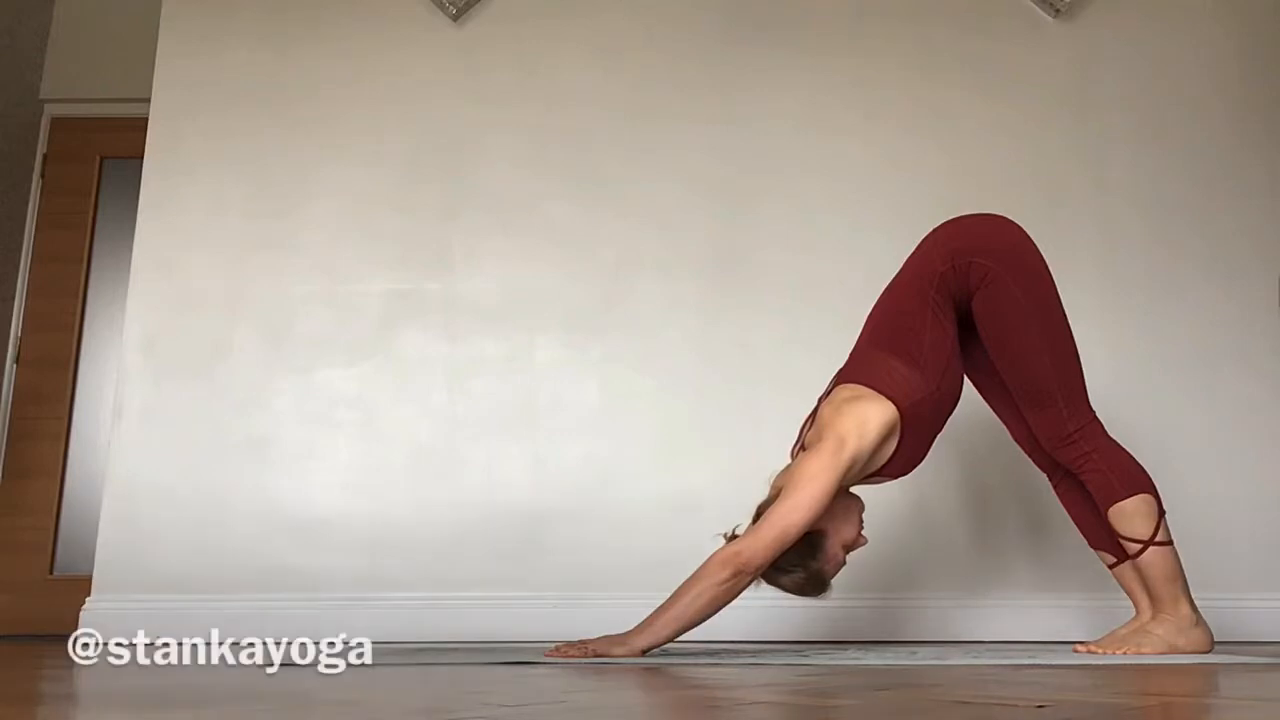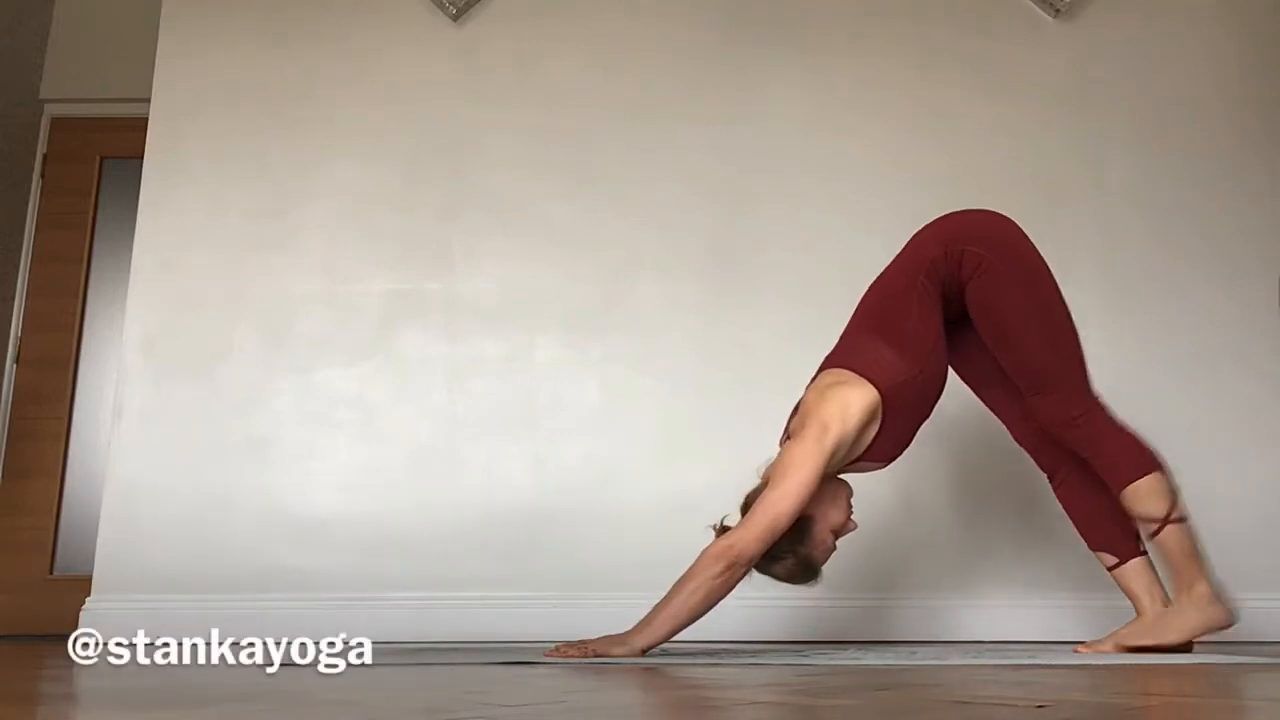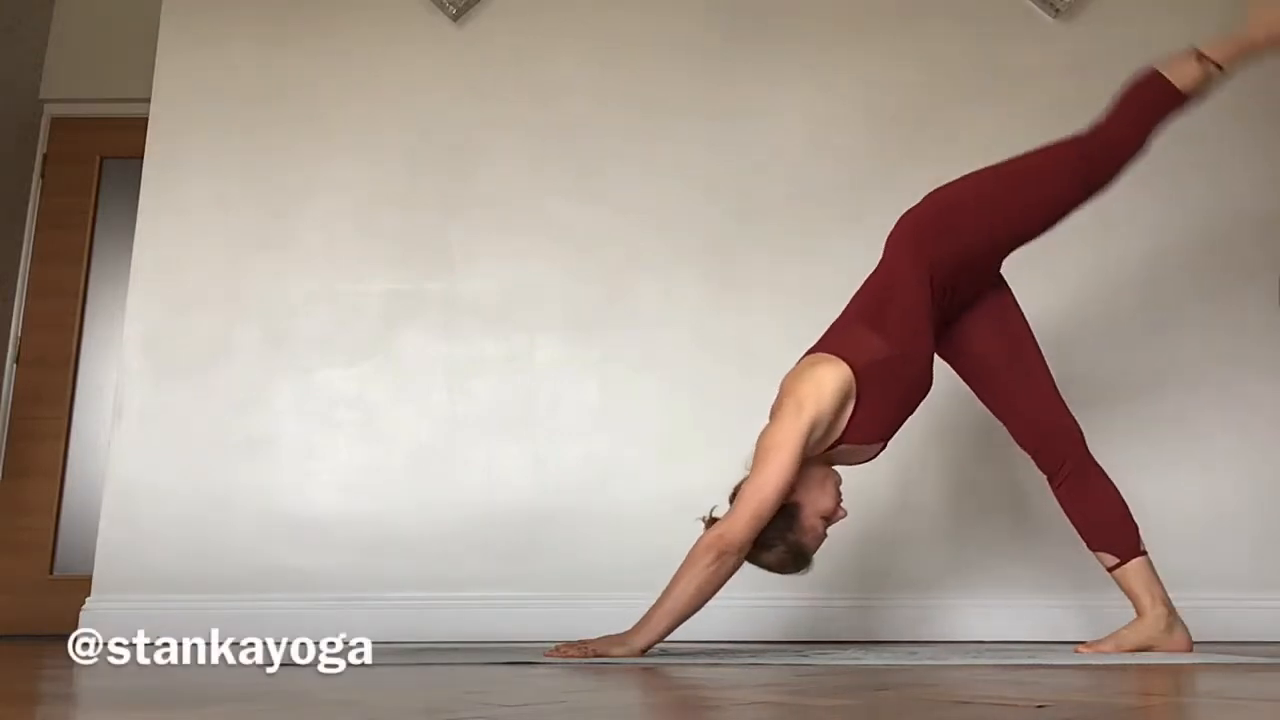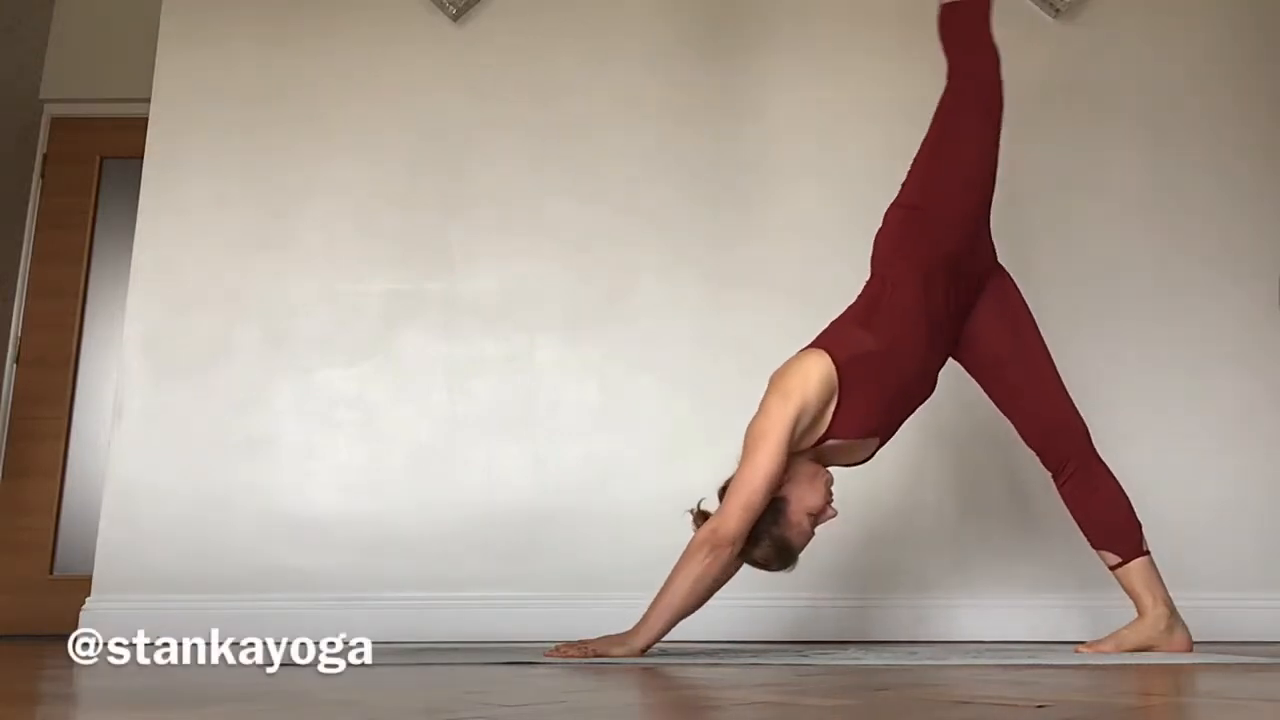
dt=0.7s
person 1, frame 1
left shoulder: (833, 455)
right shoulder: (819, 465)
left elbow: (739, 560)
right elbow: (741, 562)
left wrist: (634, 640)
right wrist: (637, 638)
left hip: (977, 258)
right hip: (959, 289)
left knee: (1071, 436)
right knee: (1053, 452)
left ankle: (1179, 616)
right ankle: (1152, 614)
person 1, frame 2
left shoulder: (818, 450)
right shoulder: (812, 457)
left elbow: (731, 553)
right elbow: (735, 555)
left wrist: (634, 639)
right wrist: (636, 638)
left hip: (970, 252)
right hip: (949, 294)
left knee: (1073, 413)
right knee: (1056, 445)
left ankle: (1195, 588)
right ankle: (1154, 613)
person 1, frame 3
left shoulder: (800, 425)
left elbow: (724, 541)
right elbow: (734, 546)
left wrist: (638, 638)
right wrist: (640, 639)
left hip: (946, 251)
right hip: (950, 289)
left knee: (1102, 150)
right knee: (1056, 448)
right ankle: (1159, 618)
person 1, frame 4
left shoulder: (792, 405)
left elbow: (721, 539)
right elbow: (724, 543)
left wrist: (637, 638)
left hip: (932, 261)
right hip: (943, 292)
right knee: (1063, 446)
